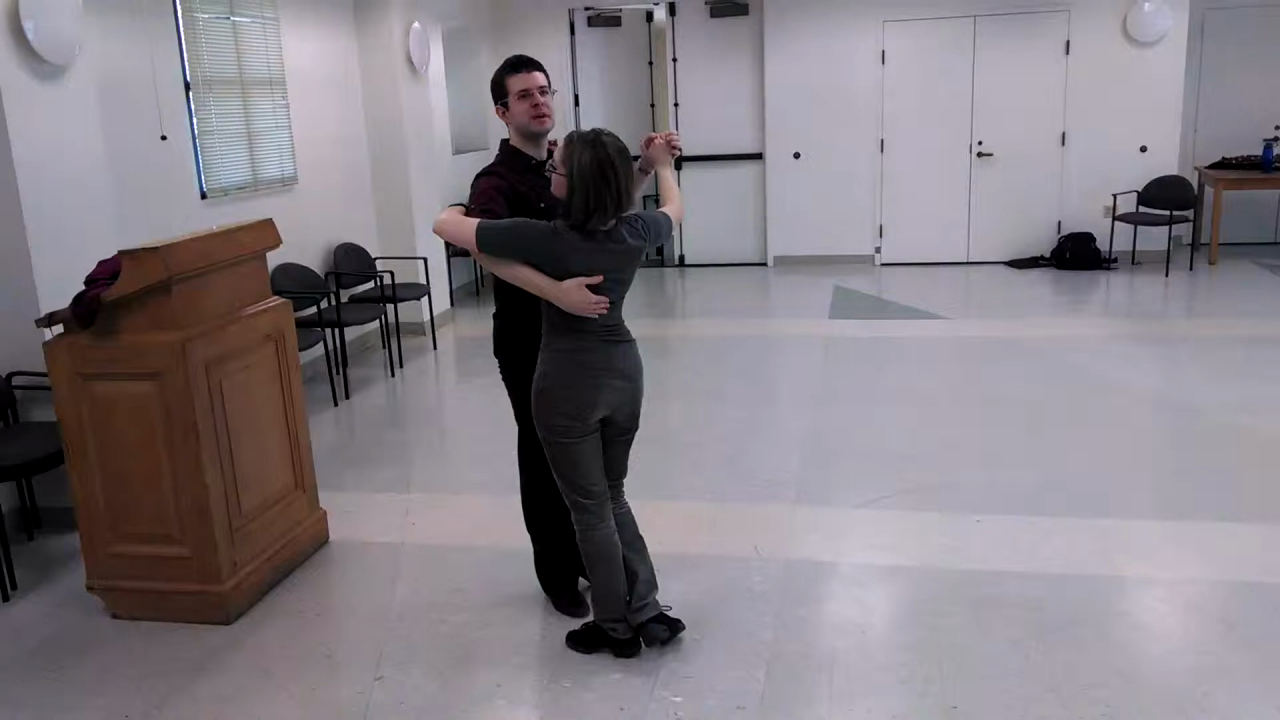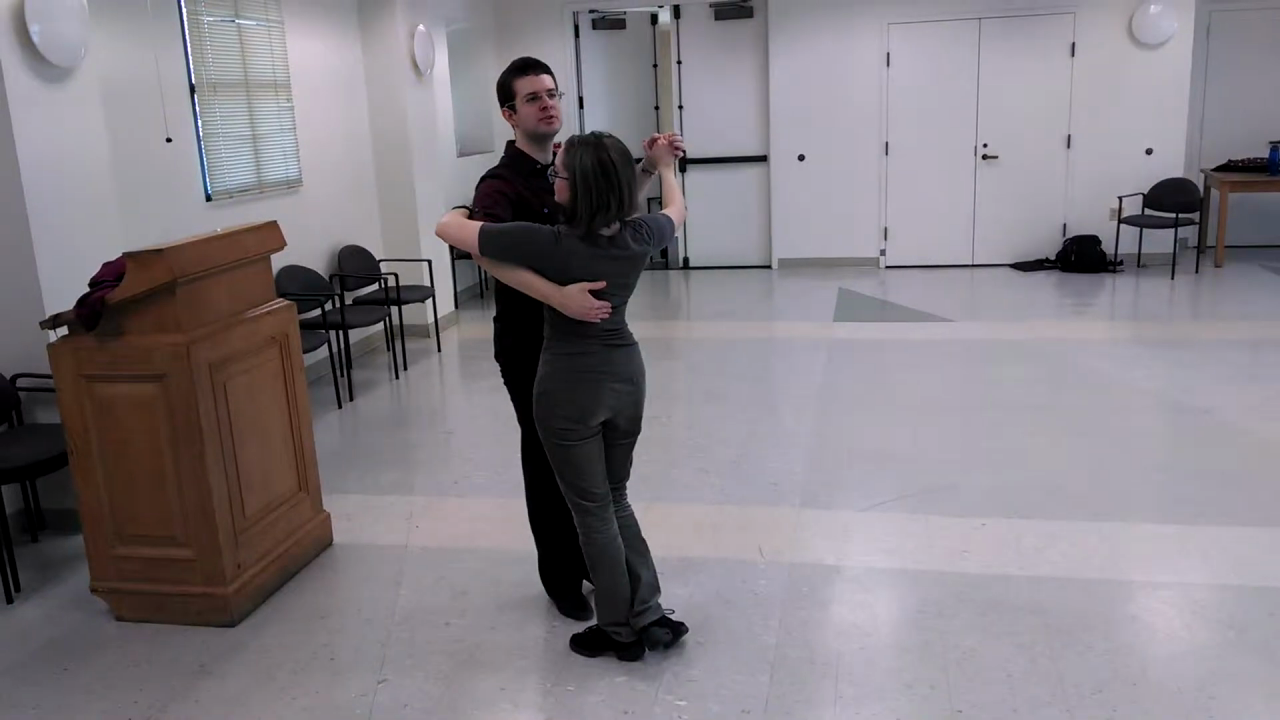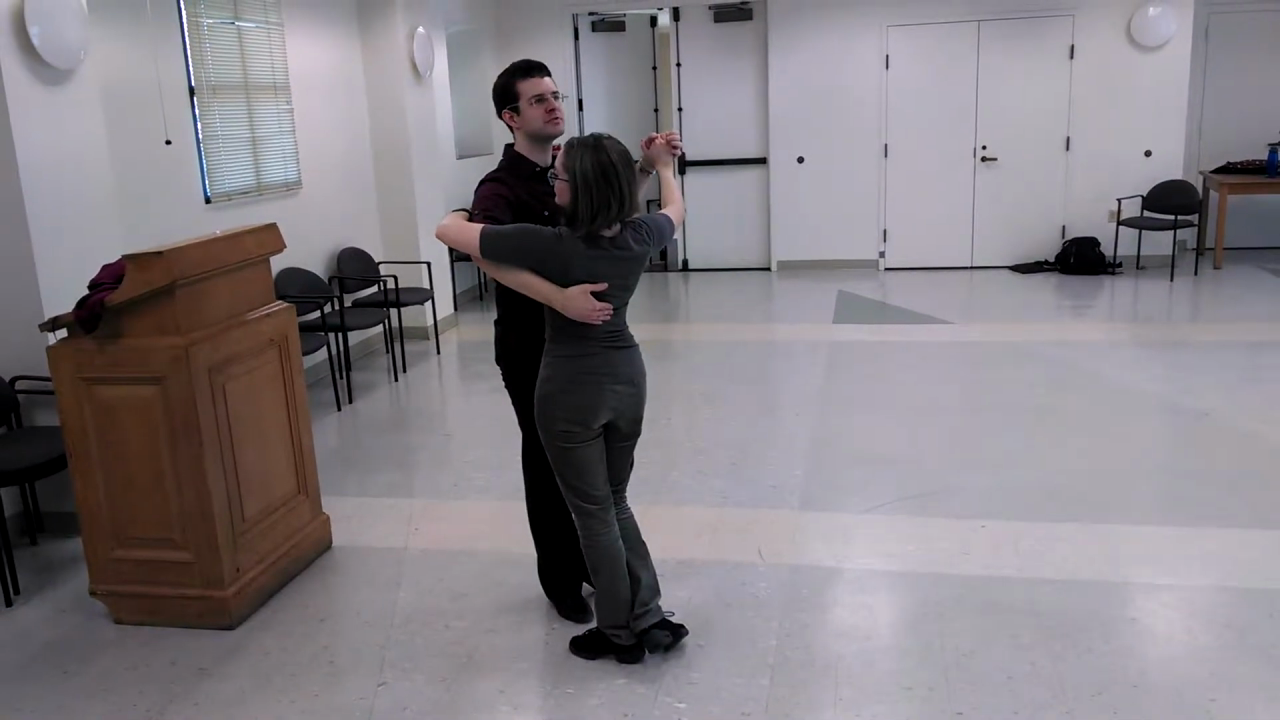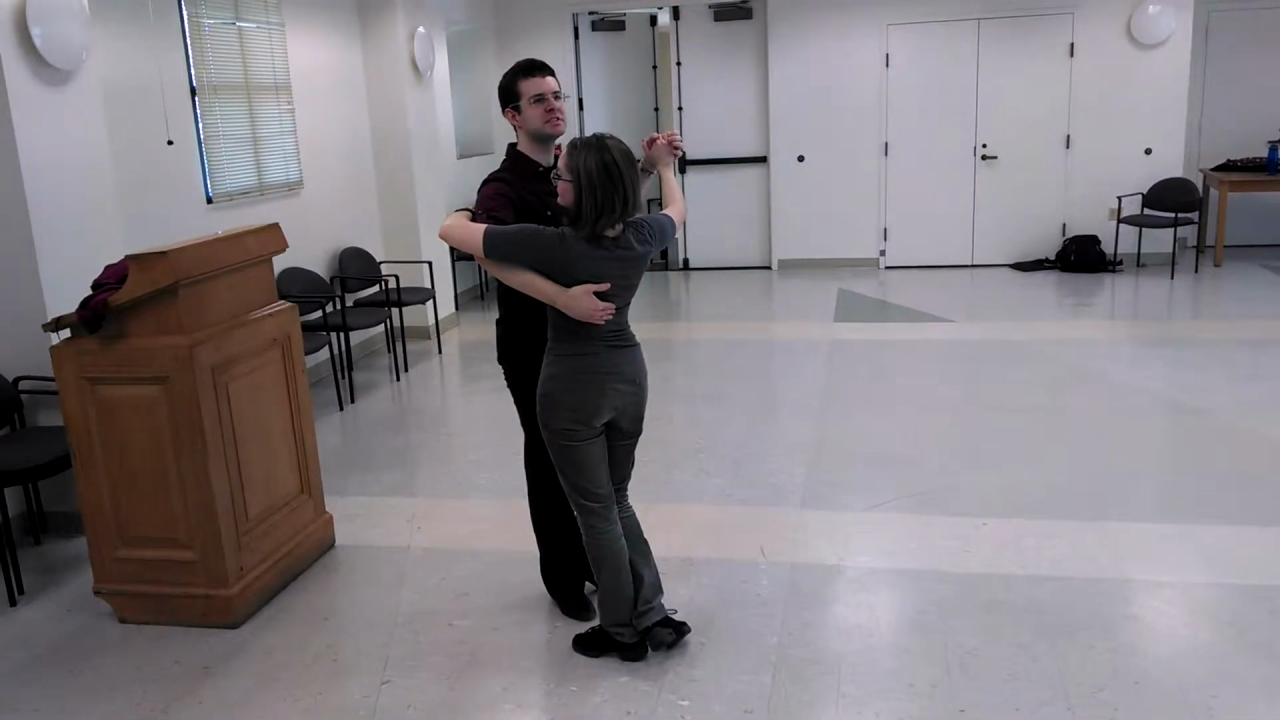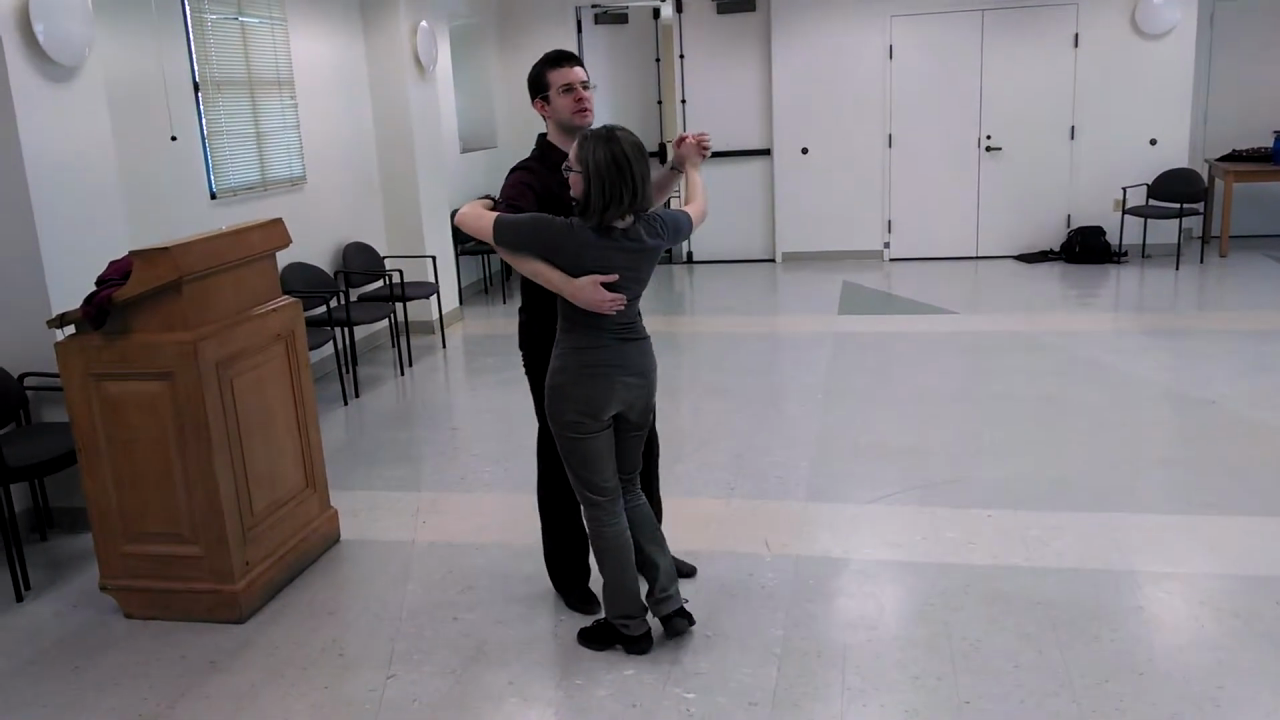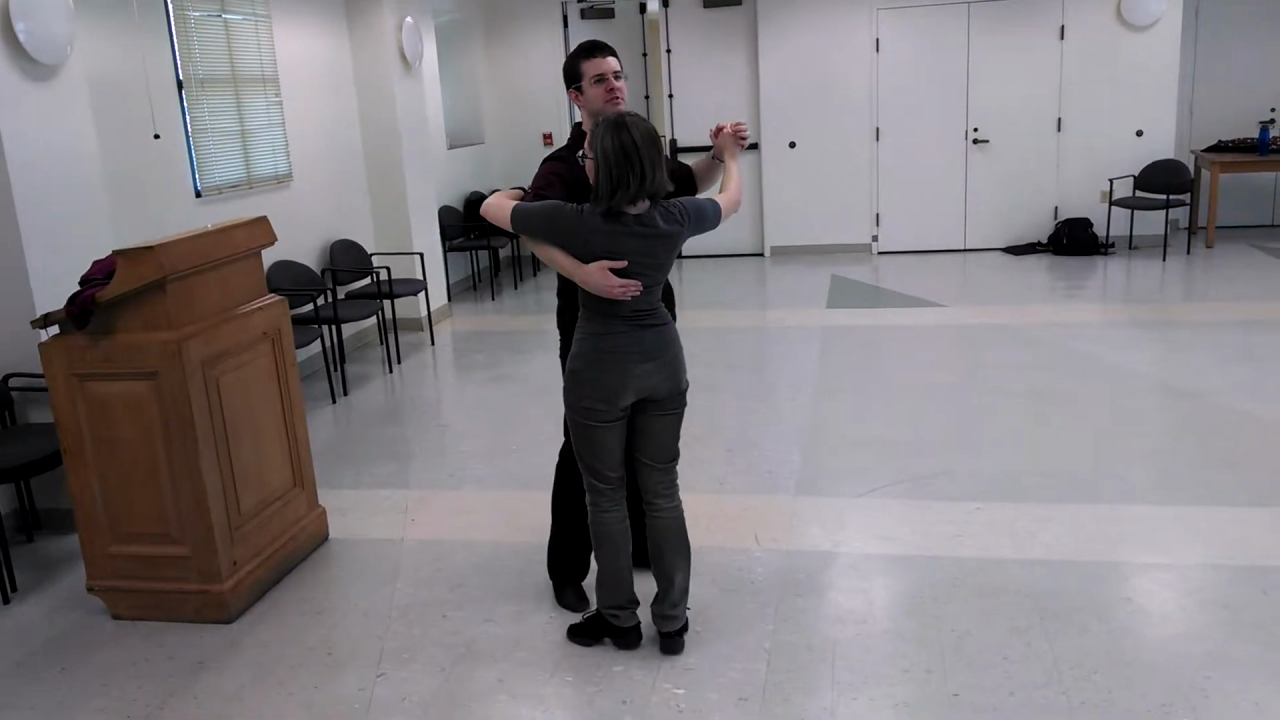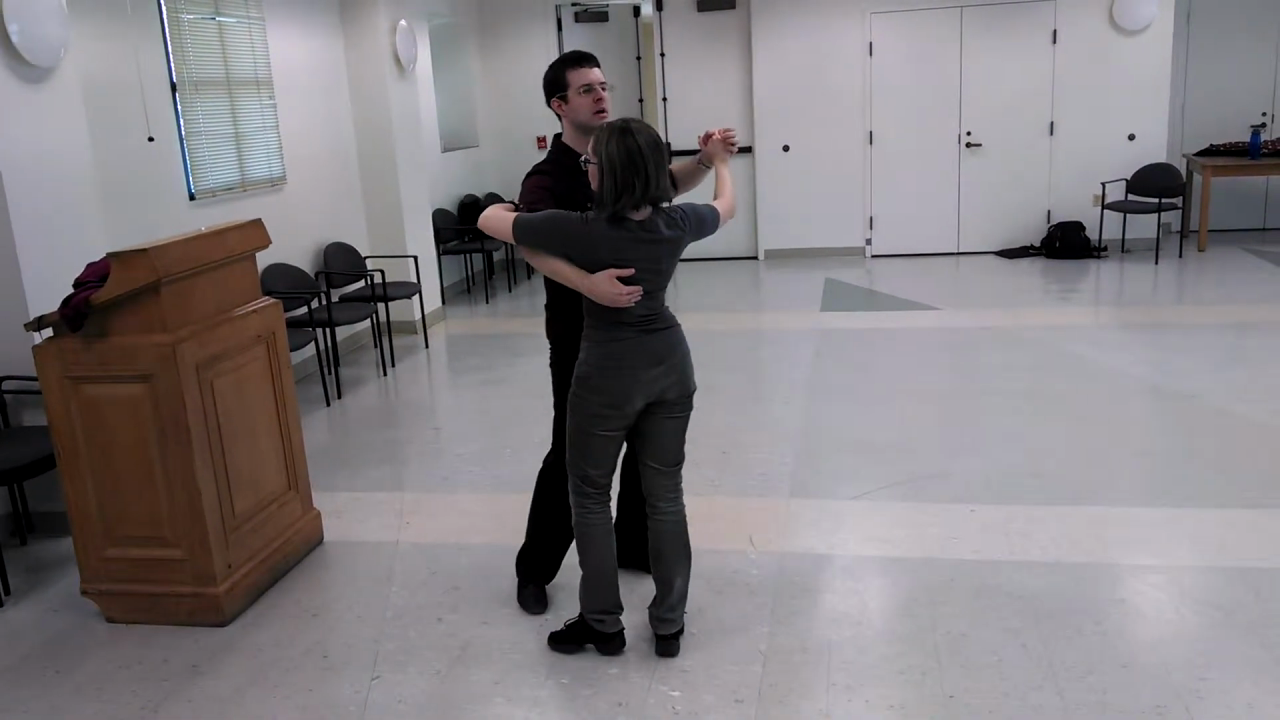
dt=0.7s
person 1, frame 1
right shoulder: (497, 182)
left wrist: (646, 166)
right wrist: (554, 291)
right hip: (528, 344)
right knee: (544, 456)
left ankle: (587, 554)
right ankle: (556, 571)
person 1, frame 2
right shoulder: (501, 185)
right elbow: (489, 251)
left wrist: (649, 167)
right wrist: (558, 296)
right hip: (530, 348)
right knee: (547, 460)
left ankle: (591, 557)
right ankle: (560, 575)
person 1, frame 3
right shoulder: (501, 188)
right elbow: (490, 255)
right wrist: (559, 298)
right hip: (532, 351)
right knee: (549, 464)
left ankle: (590, 560)
right ankle: (560, 577)
person 1, frame 4
right shoulder: (503, 189)
right wrist: (562, 298)
right hip: (535, 352)
right knee: (551, 465)
left ankle: (594, 560)
right ankle: (563, 577)
person 1, frame 5
right shoulder: (530, 179)
left wrist: (678, 166)
right wrist: (570, 288)
right hip: (556, 344)
left knee: (639, 445)
right knee: (562, 458)
right ankle: (569, 572)
person 1, frame 6
right shoulder: (563, 167)
left elbow: (688, 183)
left wrist: (720, 154)
right wrist: (580, 274)
left ankle: (640, 542)
right ankle: (566, 568)
person 1, frame 7
right shoulder: (547, 180)
left elbow: (670, 181)
right elbow: (531, 243)
left wrist: (707, 158)
right wrist: (586, 284)
right hip: (581, 340)
right knee: (573, 454)
left ankle: (631, 544)
right ankle: (534, 568)
person 2, frame 1
left shoulder: (545, 239)
right shoulder: (635, 232)
left elbow: (445, 226)
right elbow: (675, 210)
left wrist: (460, 205)
right wrist: (664, 165)
left hip: (568, 381)
right hip: (623, 370)
left knee: (588, 506)
right knee: (612, 495)
left ankle: (616, 627)
right ankle: (647, 612)
person 2, frame 2
left shoulder: (549, 244)
right shoulder: (639, 236)
left elbow: (447, 228)
right elbow: (676, 211)
left wrist: (464, 208)
right wrist: (665, 165)
left hip: (569, 386)
right hip: (625, 375)
left knee: (592, 510)
right knee: (615, 499)
left ankle: (620, 630)
right ankle: (650, 615)
person 2, frame 3
left shoulder: (550, 246)
right shoulder: (639, 237)
left elbow: (447, 232)
right elbow: (676, 210)
left wrist: (464, 211)
right wrist: (664, 165)
left hip: (570, 388)
right hip: (627, 377)
left knee: (593, 512)
right knee: (615, 502)
left ankle: (620, 633)
right ankle: (650, 618)
person 2, frame 4
left shoulder: (553, 246)
right shoulder: (641, 236)
left elbow: (451, 232)
right elbow: (677, 211)
left wrist: (466, 211)
right wrist: (665, 165)
left hip: (572, 386)
right hip: (628, 375)
left knee: (595, 511)
right knee: (616, 500)
left ankle: (622, 631)
right ankle: (653, 615)
person 2, frame 5
left shoulder: (563, 236)
right shoulder: (654, 229)
left elbow: (466, 219)
right elbow: (697, 210)
left wrist: (486, 201)
right wrist: (692, 166)
left hip: (581, 379)
right hip: (637, 368)
left knee: (602, 503)
right knee: (629, 490)
left ankle: (628, 624)
right ankle: (667, 602)
person 2, frame 6
left shoulder: (576, 222)
right shoulder: (675, 218)
left elbow: (492, 208)
right elbow: (729, 201)
left wrist: (518, 192)
right wrist: (729, 155)
left hip: (600, 368)
right hip: (662, 360)
left knee: (606, 494)
right knee: (662, 491)
left ankle: (619, 617)
right ankle: (672, 620)
person 2, frame 7
left shoulder: (581, 231)
right shoulder: (676, 223)
left elbow: (489, 221)
right elbow: (726, 207)
left wrist: (508, 205)
right wrist: (719, 161)
left hip: (609, 374)
right hip: (670, 366)
left knee: (590, 495)
right knee: (665, 496)
left ankle: (601, 622)
right ankle: (669, 624)
